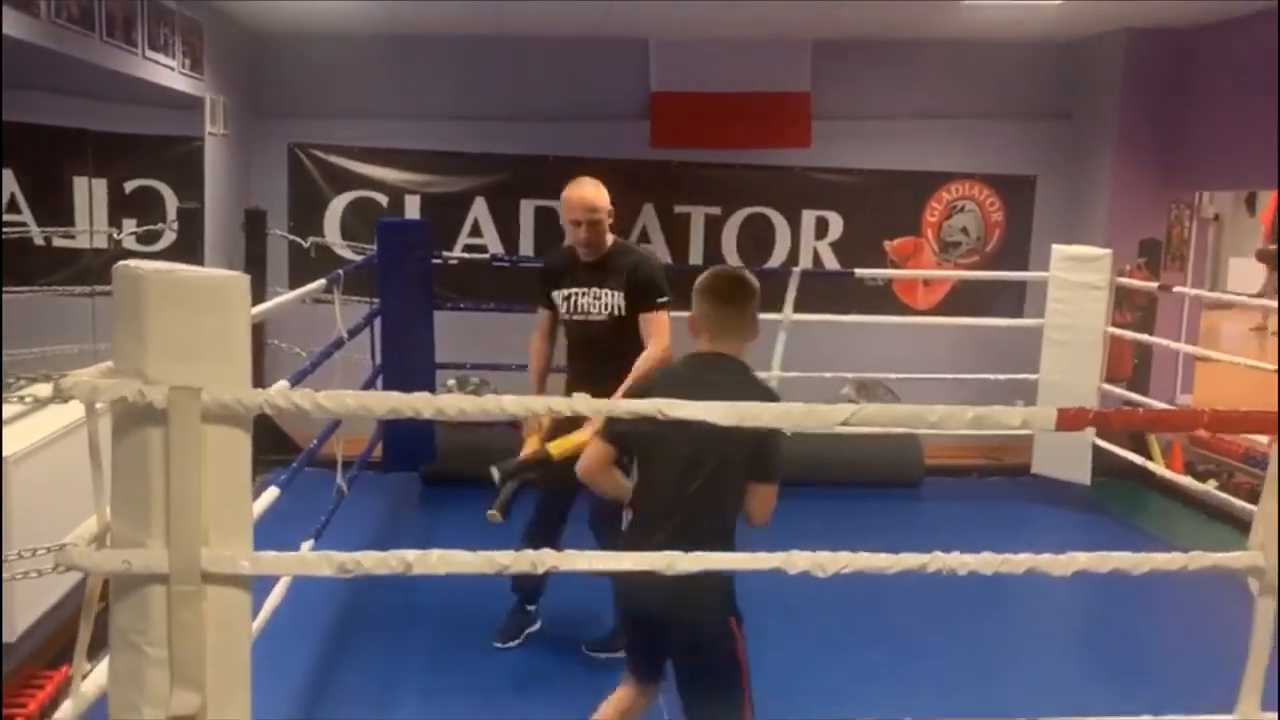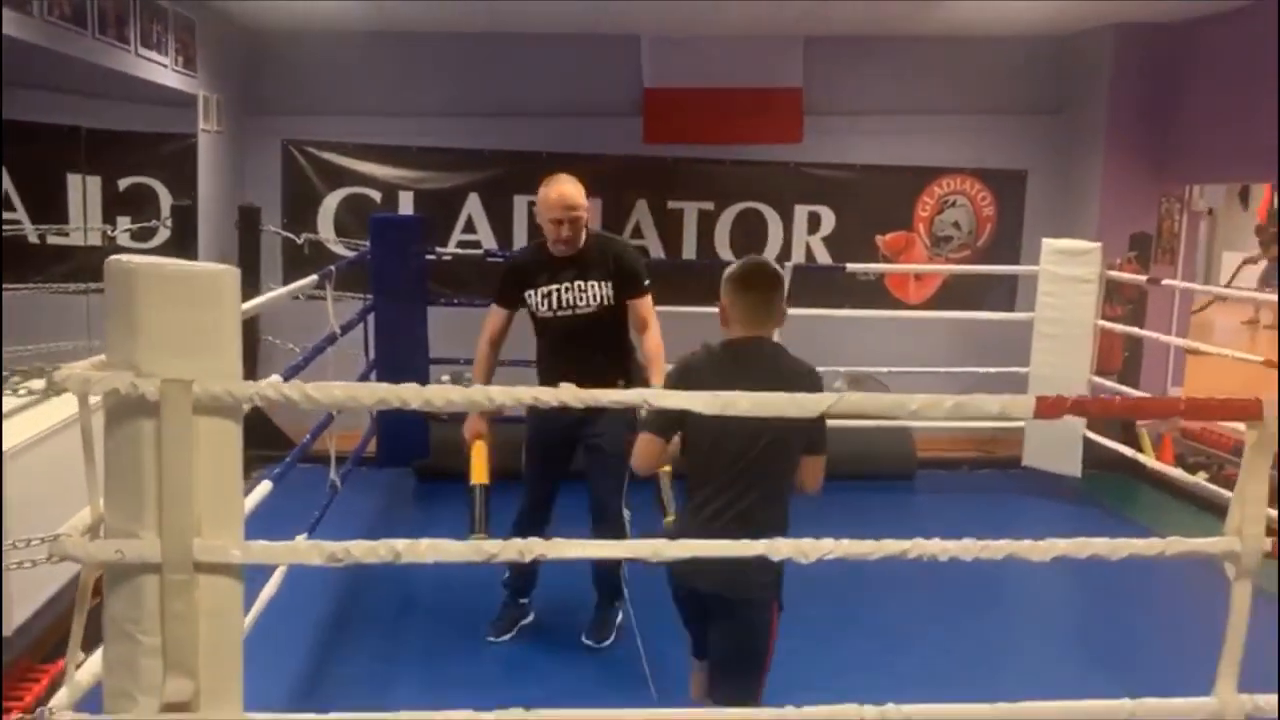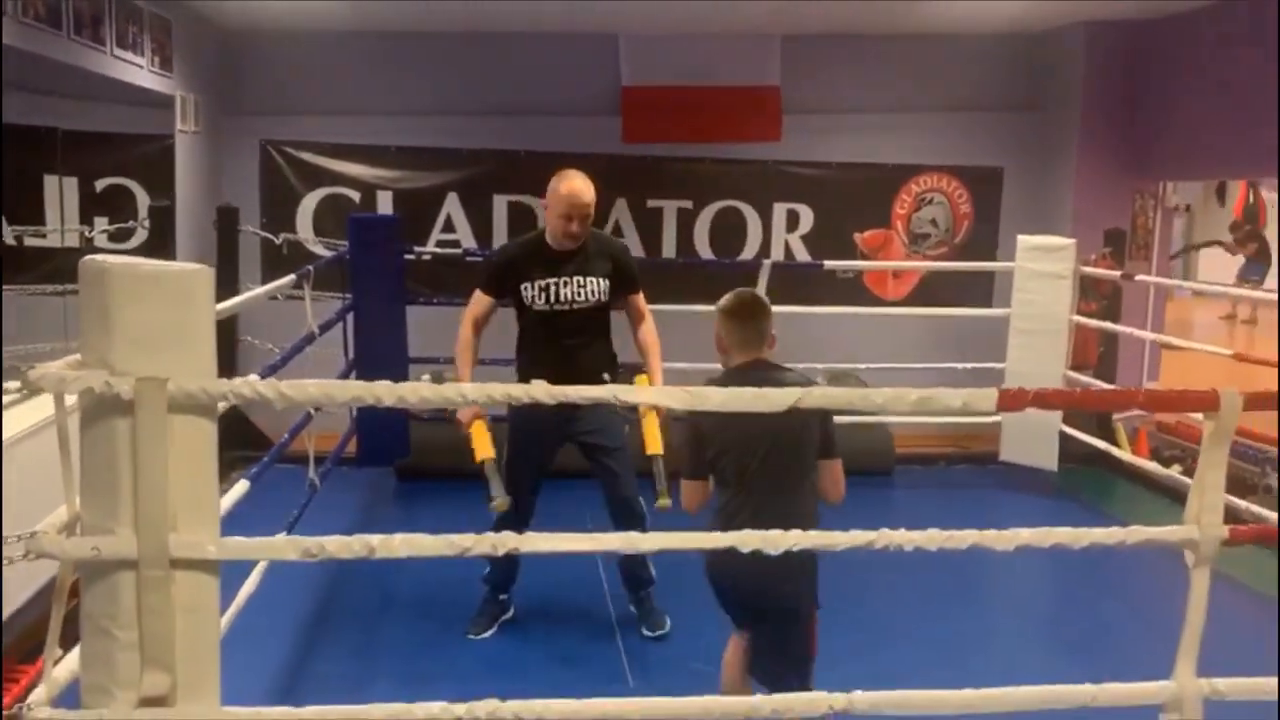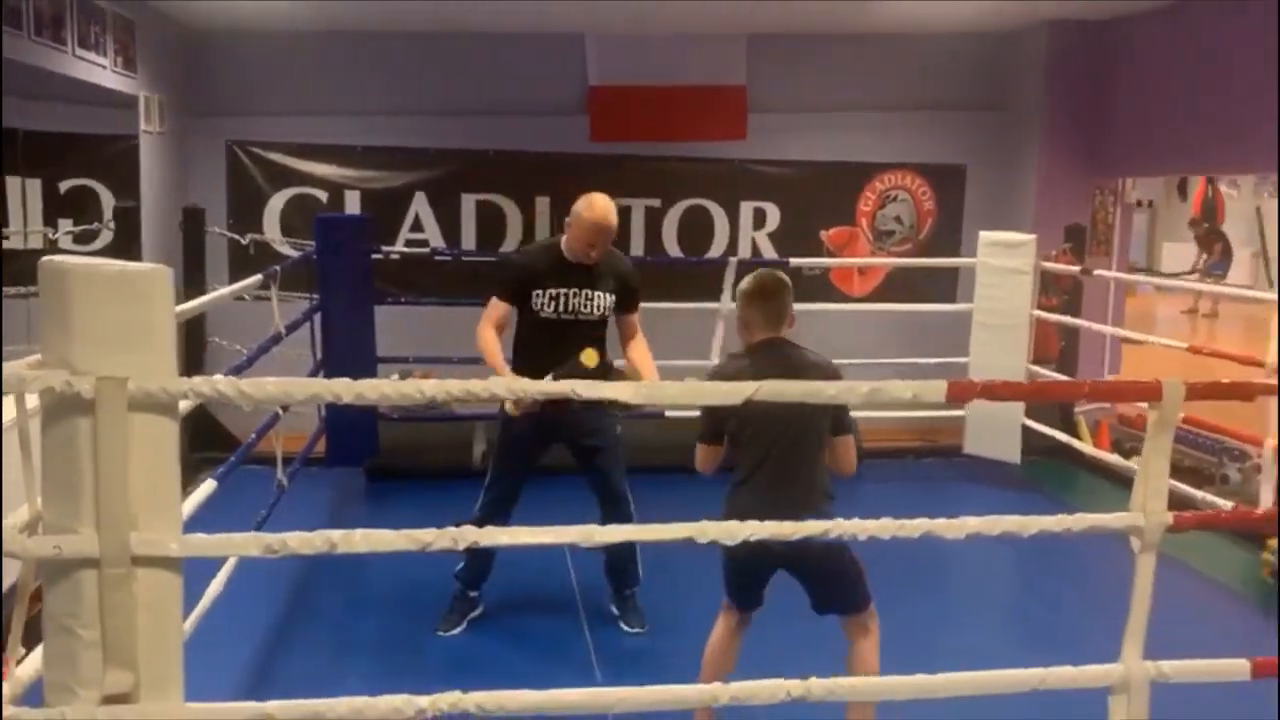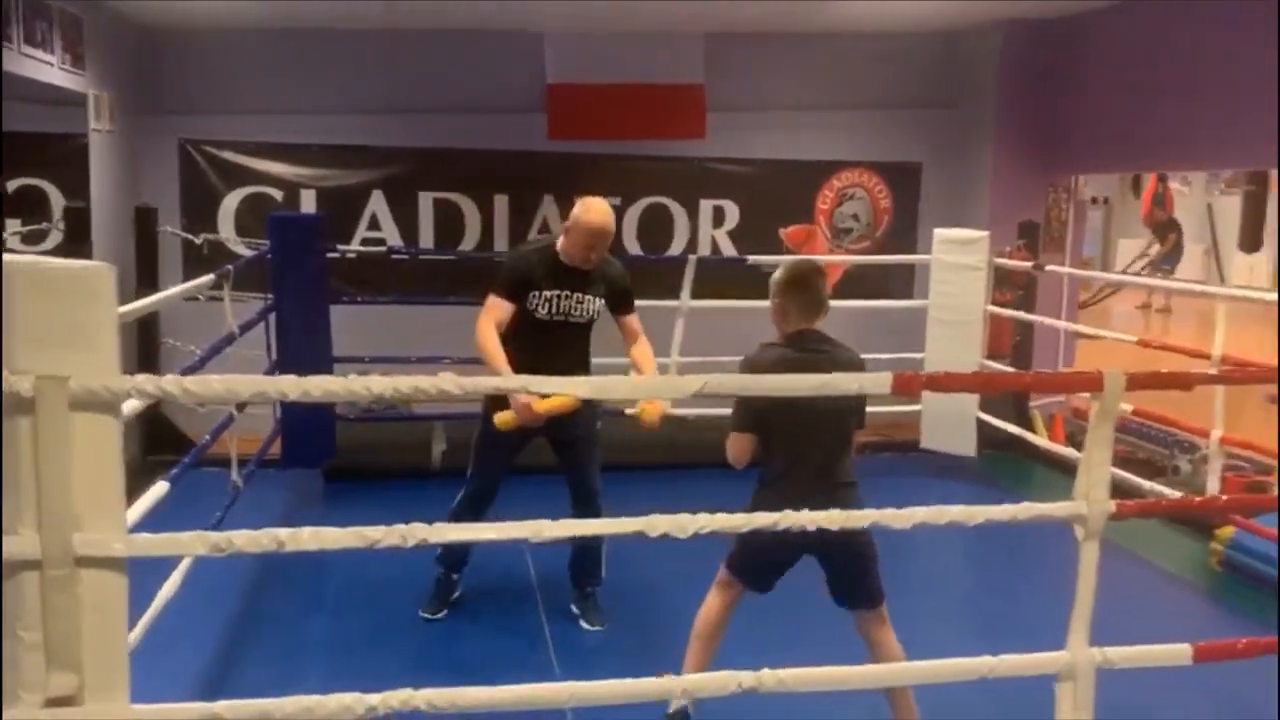
dt=0.2s
person 1, frame 1
left shoulder: (640, 268)
right shoulder: (556, 267)
left elbow: (658, 347)
right elbow: (542, 335)
left wrist: (614, 406)
right wrist: (535, 403)
right hip: (577, 409)
left knee: (609, 520)
right knee: (544, 511)
right ankle: (526, 606)
person 1, frame 2
left shoulder: (618, 256)
right shoulder: (521, 267)
left elbow: (647, 328)
right elbow: (491, 338)
right wrist: (477, 409)
left hip: (609, 402)
right hip: (550, 402)
left knee: (606, 507)
right knee: (532, 508)
left ankle: (610, 603)
right ankle: (517, 601)
person 1, frame 3
left shoulder: (612, 255)
right shoulder: (514, 258)
left elbow: (640, 320)
right elbow: (470, 324)
left wrist: (656, 382)
left hip: (597, 398)
right hip: (535, 400)
left knee: (626, 500)
right knee: (514, 503)
left ankle: (642, 597)
right ankle: (498, 597)
person 1, frame 4
left shoulder: (620, 272)
right shoulder: (528, 264)
left elbow: (632, 337)
right elbow: (488, 328)
left wrist: (652, 381)
right wrist: (509, 382)
left hip: (591, 401)
right hip: (529, 402)
left knee: (617, 500)
right knee: (496, 502)
left ankle: (625, 595)
right ankle: (468, 594)
person 1, frame 5
left shoulder: (612, 276)
right shoulder: (525, 263)
left elbow: (635, 338)
right elbow: (487, 328)
right wrist: (513, 389)
right hip: (516, 396)
left knee: (588, 496)
right knee: (477, 491)
left ankle: (586, 591)
right ankle: (448, 576)
person 2, frame 1
left shoulder: (651, 384)
right shoulder: (760, 403)
left elbow: (588, 467)
right elbow: (759, 510)
left hip: (636, 578)
right hip: (701, 587)
person 2, frame 2
left shoulder: (691, 371)
right shoulder: (803, 380)
left elbow: (644, 461)
right elbow: (810, 482)
left hip: (689, 553)
right hip: (751, 565)
left knee: (707, 663)
right knee: (734, 700)
person 2, frame 3
right shoulder: (807, 393)
left elbow: (691, 501)
right elbow: (834, 490)
left hip: (727, 558)
right hip: (790, 562)
left knee: (747, 632)
right knee: (784, 694)
person 2, frame 4
left shoulder: (726, 376)
right shoulder: (825, 372)
left elbow: (705, 463)
right elbow: (846, 463)
left hip: (747, 527)
right hip: (812, 527)
left knee: (734, 615)
right knee: (863, 623)
person 2, frame 5
left shoulder: (759, 365)
right shoulder: (851, 364)
left elbow: (738, 455)
right elbow: (847, 440)
left hip: (777, 512)
right hip: (839, 514)
left knee: (724, 588)
right knee: (876, 623)
